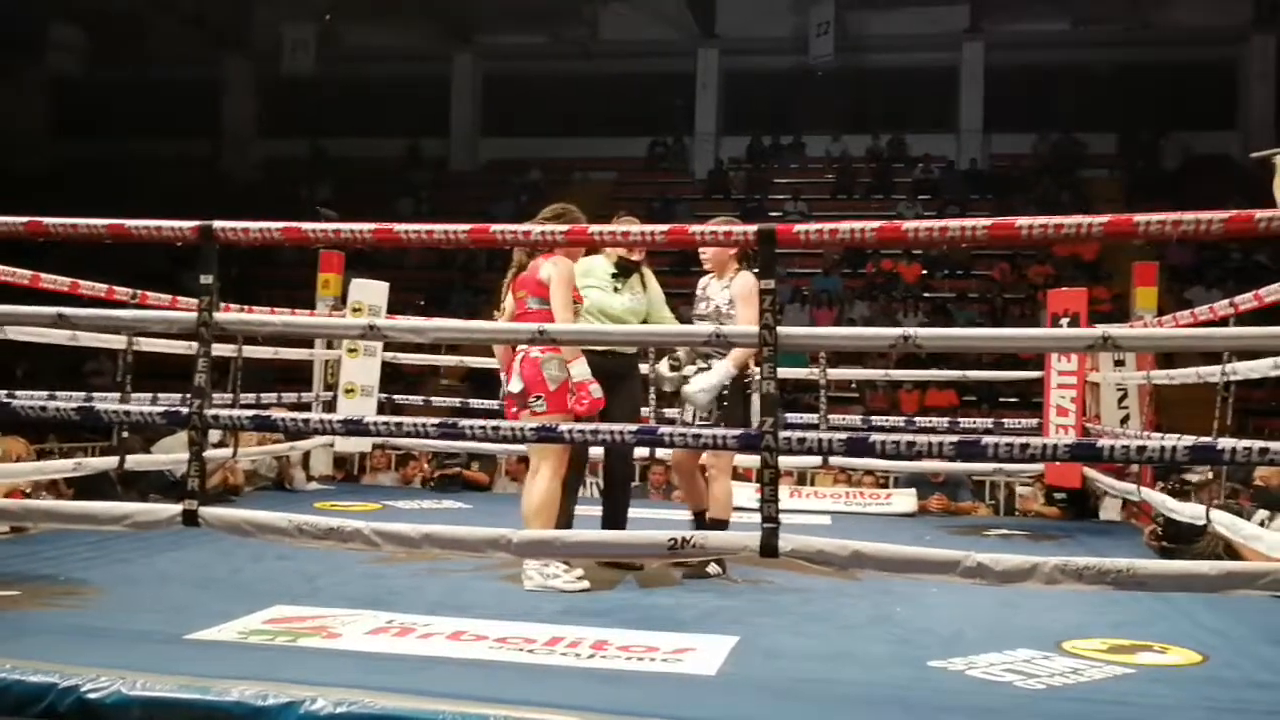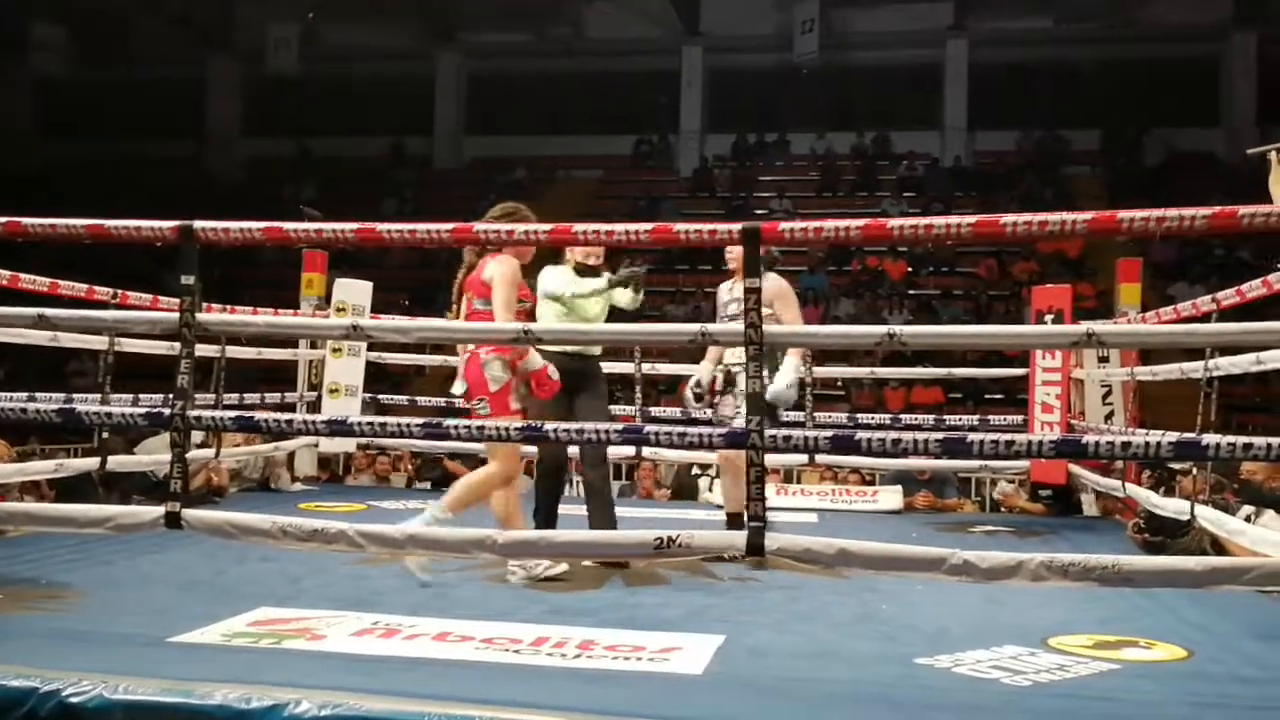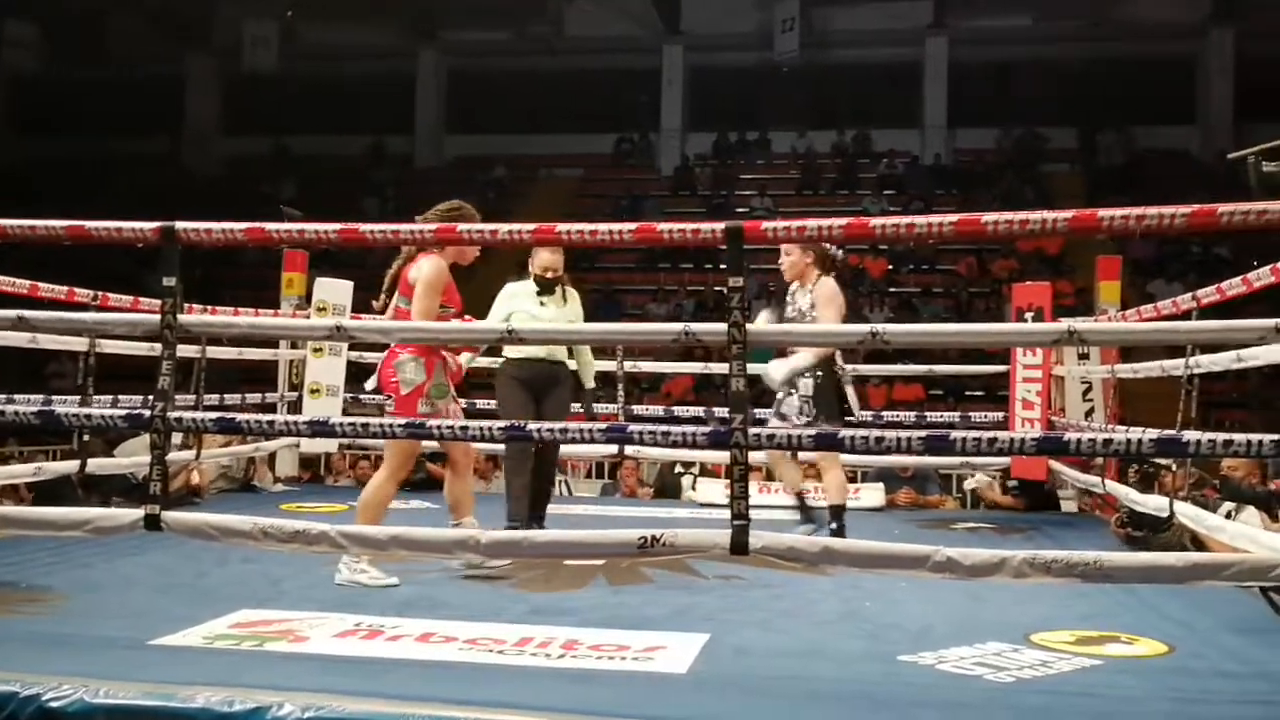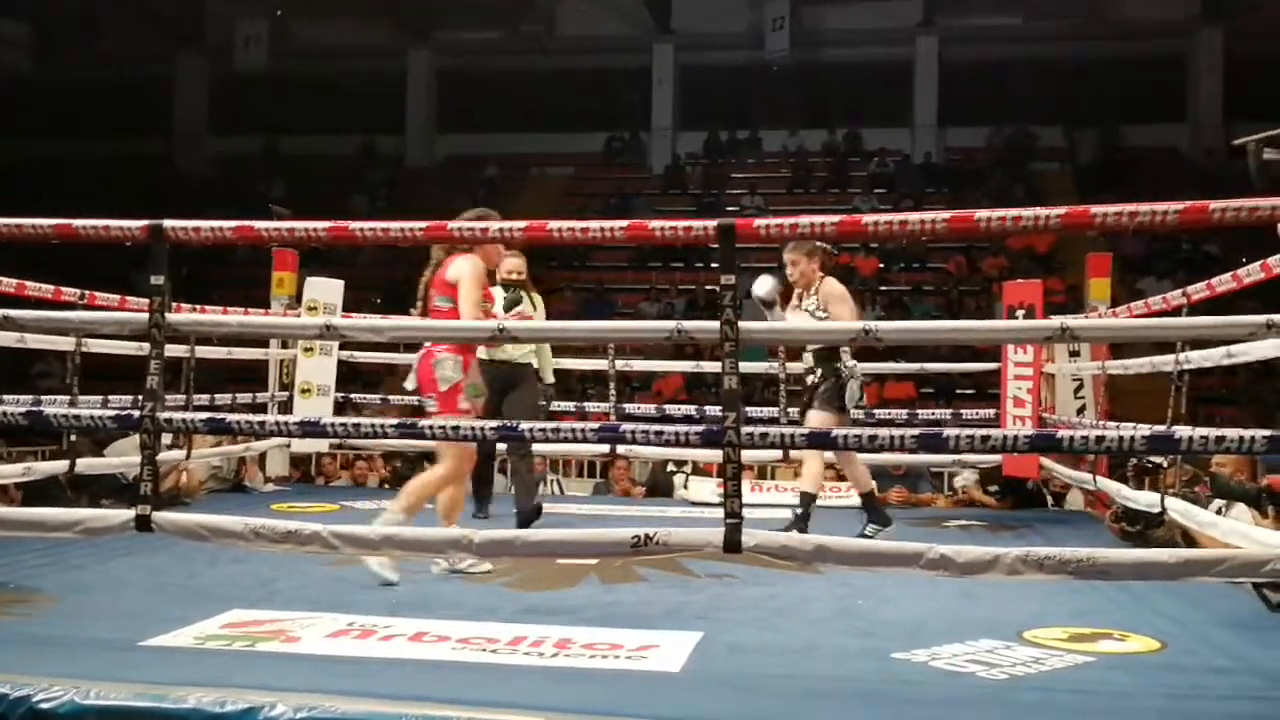
dt=0.5s
person 1, frame 1
left shoulder: (524, 270)
right shoulder: (559, 265)
right elbow: (564, 324)
left wrist: (510, 379)
right wrist: (582, 376)
left hip: (524, 367)
right hip: (548, 367)
left knee: (540, 466)
right knee: (551, 467)
left ankle: (539, 557)
right ankle: (538, 563)
person 1, frame 2
left shoulder: (481, 269)
right shoulder: (506, 265)
right elbow: (504, 326)
right wrist: (535, 363)
left hip: (482, 368)
right hip: (494, 370)
left knee: (507, 468)
right knee: (504, 467)
left ankle: (523, 558)
right ankle: (422, 529)
person 1, frame 3
left shoulder: (428, 265)
right shoulder: (433, 266)
left elbow: (389, 319)
left hip: (428, 373)
right hip: (412, 371)
left knee: (462, 455)
right knee: (395, 468)
right ankle: (353, 562)
person 1, frame 4
left shoulder: (452, 268)
right shoulder: (472, 264)
right elbow: (467, 325)
left hip: (449, 367)
right hip: (447, 367)
left knee: (464, 462)
right knee: (451, 465)
right ankle: (378, 530)
person 2, frame 1
left shoulder: (744, 283)
right shoulder: (704, 283)
left elbow: (750, 341)
left wrist: (717, 375)
right wrist: (678, 359)
left hip: (729, 384)
right hip: (702, 379)
left knee: (717, 465)
right knee: (682, 461)
left ankle: (716, 554)
right ankle: (701, 532)
person 2, frame 2
left shoulder: (774, 285)
right shoulder: (725, 289)
left wrist: (789, 371)
right wrist: (703, 371)
right hip: (730, 374)
left knee: (739, 453)
right knee: (725, 459)
person 2, frame 3
left shoulder: (826, 288)
right shoulder: (794, 289)
left wrist: (792, 363)
left hip: (823, 377)
right hip: (797, 378)
left knee: (826, 457)
right knee: (775, 448)
left ankle: (837, 531)
right ankle: (806, 512)
person 2, frame 4
left shoulder: (831, 288)
right shoulder: (801, 292)
left wrist: (810, 326)
right wrist: (770, 307)
left hip: (835, 372)
right hip: (818, 373)
left knee: (811, 446)
right knee: (840, 450)
left ankle: (800, 524)
right ankle: (877, 515)
person 3, frame 1
left shoulder: (645, 278)
right shoulder: (584, 268)
left elbow: (665, 322)
left hip: (624, 373)
right hip: (583, 365)
left knee: (621, 460)
right knee: (573, 455)
person 3, frame 2
left shoulder: (605, 283)
right shoulder: (551, 275)
left elbow: (629, 301)
right elbow: (570, 289)
left wrist: (635, 285)
right wrist: (613, 280)
left hip: (589, 373)
right hip: (550, 368)
left knee: (595, 455)
right knee: (552, 456)
right ankle: (544, 532)
person 3, frame 3
left shoulder: (570, 297)
right shoulder: (512, 292)
left elbow: (581, 345)
left wrist: (588, 387)
left hip: (556, 378)
right hip: (516, 375)
left knee: (549, 455)
right knee: (519, 447)
left ankle: (535, 520)
right ankle: (517, 523)
person 3, frame 4
left shoulder: (534, 301)
left elbow: (541, 345)
left wrist: (548, 381)
right wrist: (505, 311)
left hip: (522, 376)
right hip: (487, 373)
left knee: (520, 442)
right knee: (483, 443)
left ankle: (526, 507)
right ankle: (481, 500)
